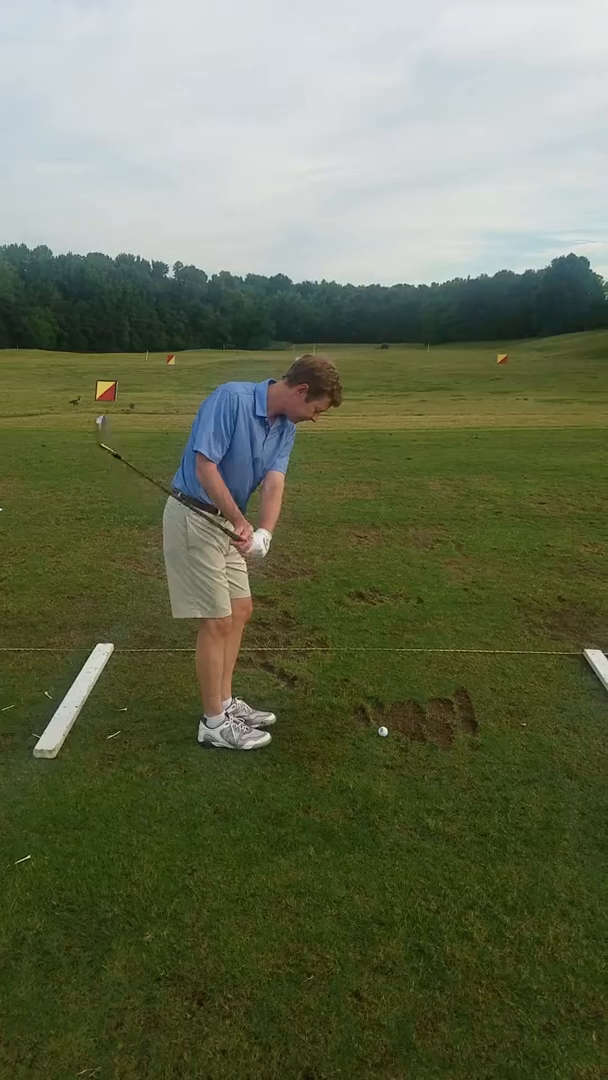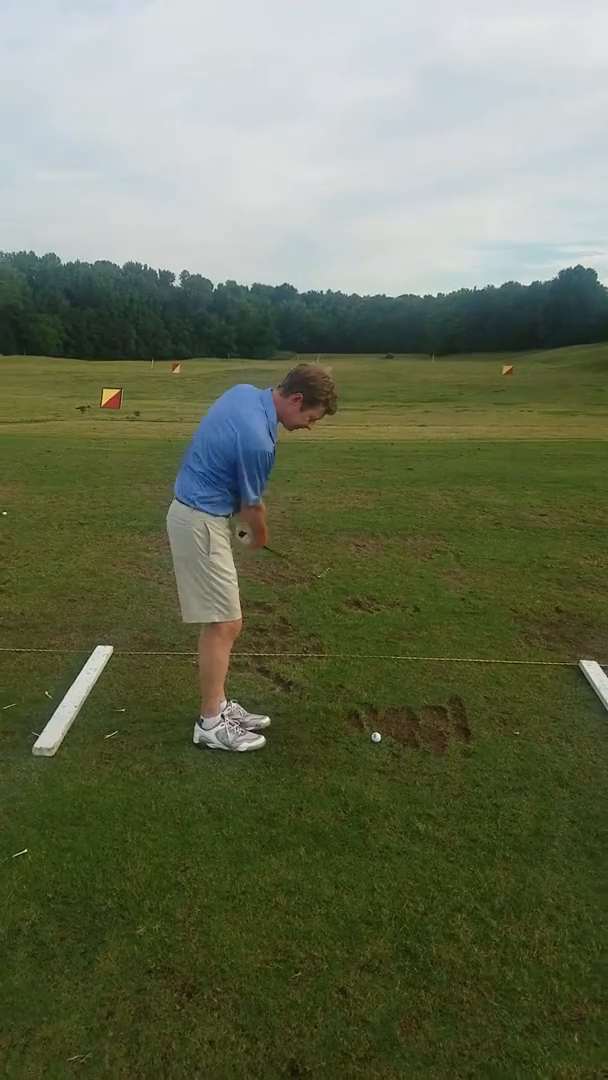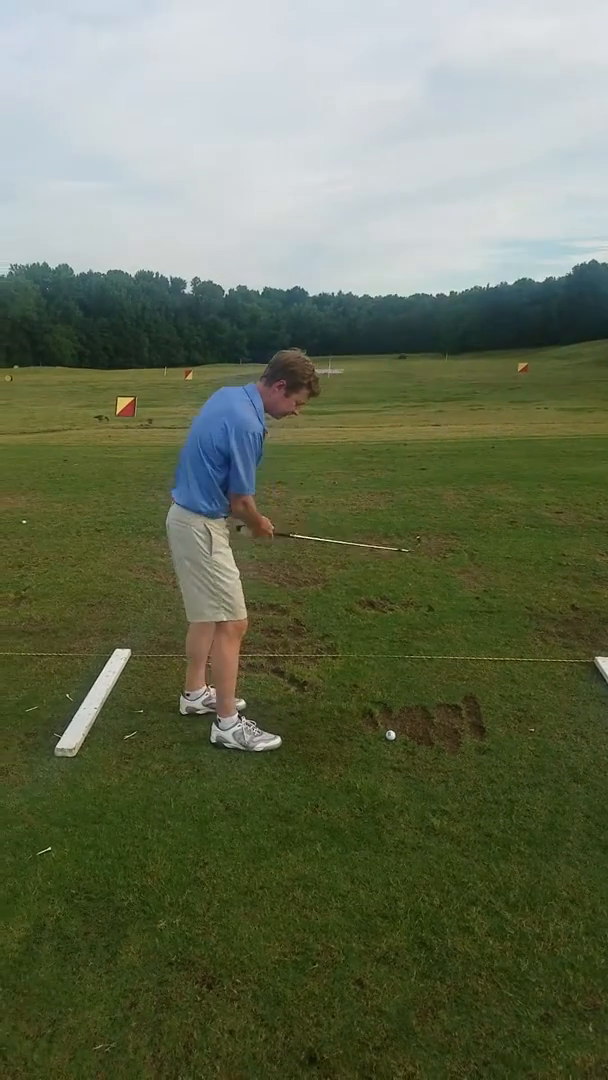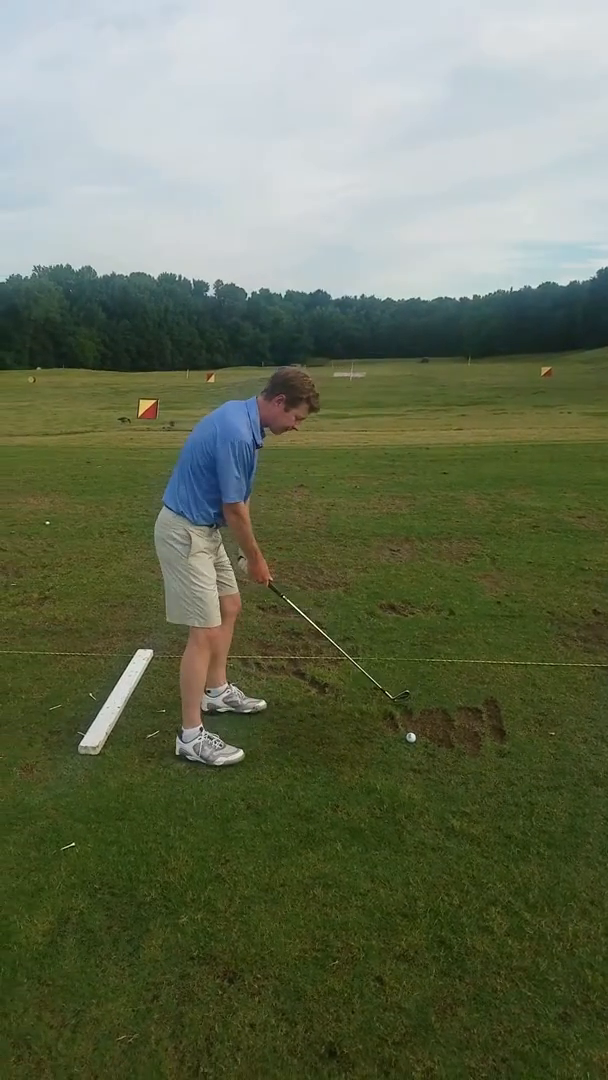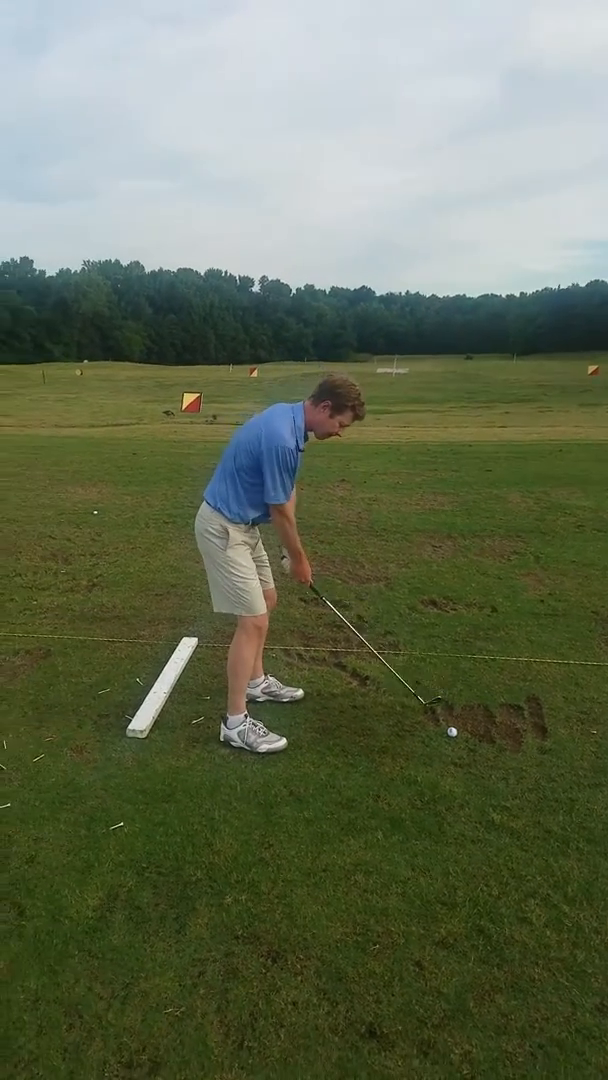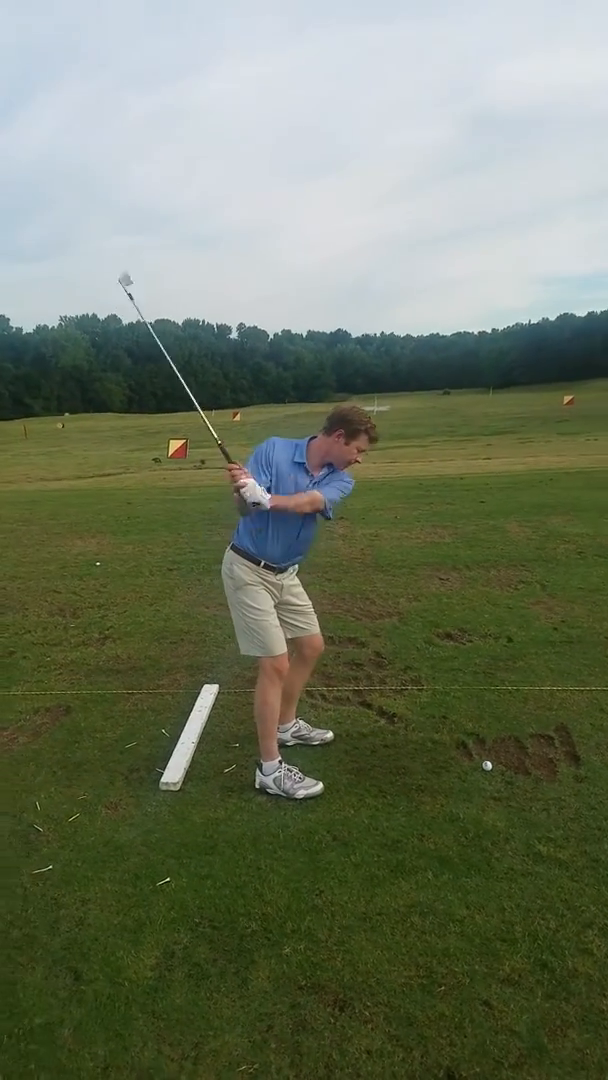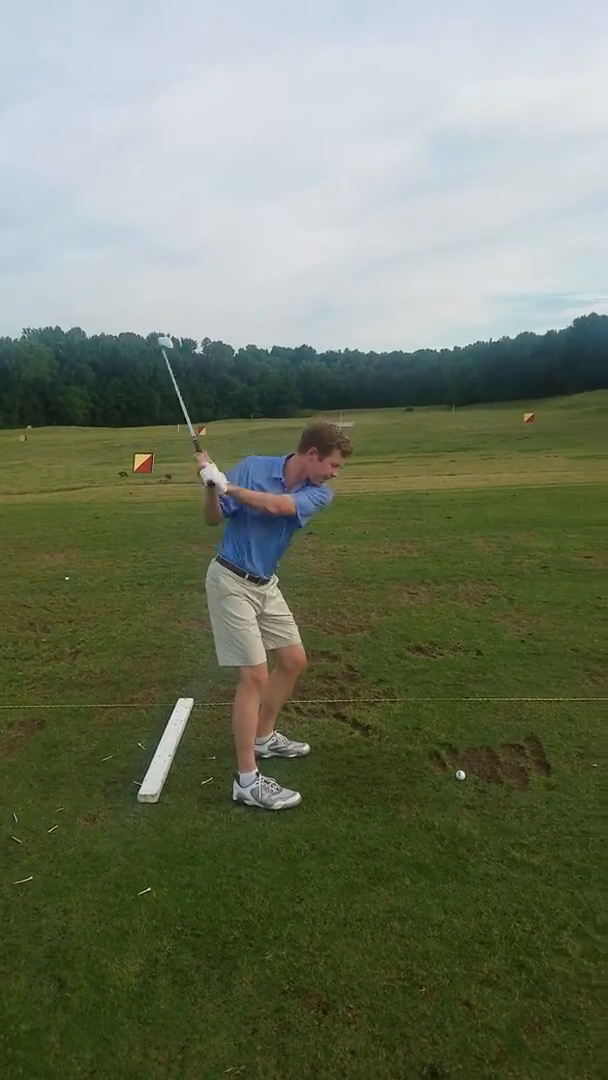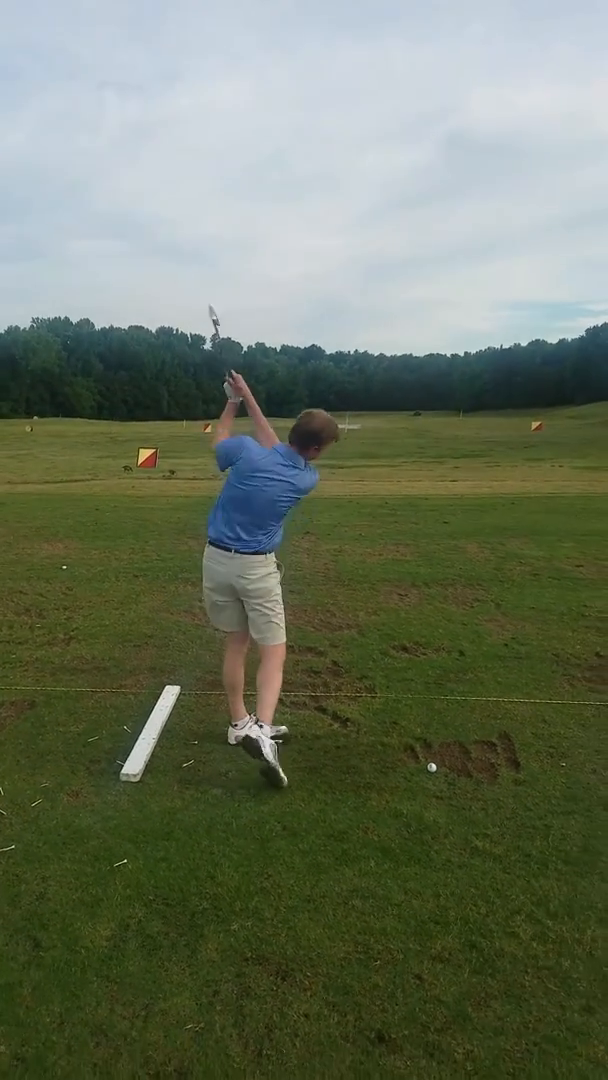
dt=0.5s
person 1, frame 1
left shoulder: (285, 427)
right shoulder: (231, 398)
left elbow: (274, 484)
right elbow: (205, 468)
left wrist: (264, 532)
right wrist: (240, 522)
left hip: (224, 520)
right hip: (195, 519)
left knee: (239, 611)
right knee: (217, 621)
left ankle: (224, 702)
right ankle: (214, 722)
person 1, frame 2
left shoulder: (244, 393)
right shoulder: (258, 440)
right elbow: (251, 505)
left wrist: (251, 517)
right wrist: (260, 537)
left hip: (195, 512)
right hip: (201, 524)
left knee: (218, 620)
right knee: (224, 624)
left ankle: (219, 705)
right ankle: (210, 723)
person 1, frame 3
left shoulder: (227, 395)
right shoulder: (247, 426)
right elbow: (241, 499)
left wrist: (247, 517)
right wrist: (259, 526)
left hip: (189, 515)
right hip: (201, 525)
left knee: (209, 614)
right knee: (231, 623)
left ankle: (196, 693)
right ankle: (227, 723)
person 1, frame 4
left shoulder: (238, 411)
right shoulder: (238, 436)
right elbow: (235, 509)
left wrist: (249, 553)
right wrist: (255, 559)
left hip: (202, 527)
right hip: (185, 532)
left knee: (229, 606)
right knee: (205, 631)
left ankle: (217, 690)
right ankle: (191, 735)
person 1, frame 5
left shoulder: (288, 416)
right shoulder: (281, 439)
left elbow: (288, 494)
right elbow: (280, 510)
left wrist: (292, 550)
right wrist: (299, 559)
left hip: (242, 523)
right hip: (223, 527)
left knee: (265, 601)
right knee: (253, 620)
left ankle: (255, 681)
right ankle: (235, 722)
person 1, frame 6
left shoulder: (341, 481)
right shoulder: (273, 448)
left elbow: (308, 502)
right elbow: (245, 505)
left wrist: (267, 499)
right wrist: (244, 490)
left hip: (285, 572)
right hip: (247, 569)
left knee: (312, 648)
right knee: (276, 665)
left ankle: (286, 725)
right ankle: (269, 769)
person 1, frame 7
left shoulder: (319, 494)
right shoulder: (253, 468)
left elbow: (276, 505)
right elbow: (213, 518)
left wrist: (228, 487)
right wrist: (211, 484)
left hip: (263, 584)
right hip: (230, 581)
left knee: (294, 660)
right knee: (256, 675)
left ankle: (263, 737)
right ankle: (247, 780)
person 1, frame 8
left shoulder: (246, 451)
right shoulder: (307, 480)
left elbow: (219, 443)
left wrist: (235, 399)
right wrist: (248, 397)
left hip: (216, 558)
right hip: (257, 567)
left knee: (235, 643)
right knee: (273, 652)
left ankle: (241, 723)
right ankle: (261, 729)
